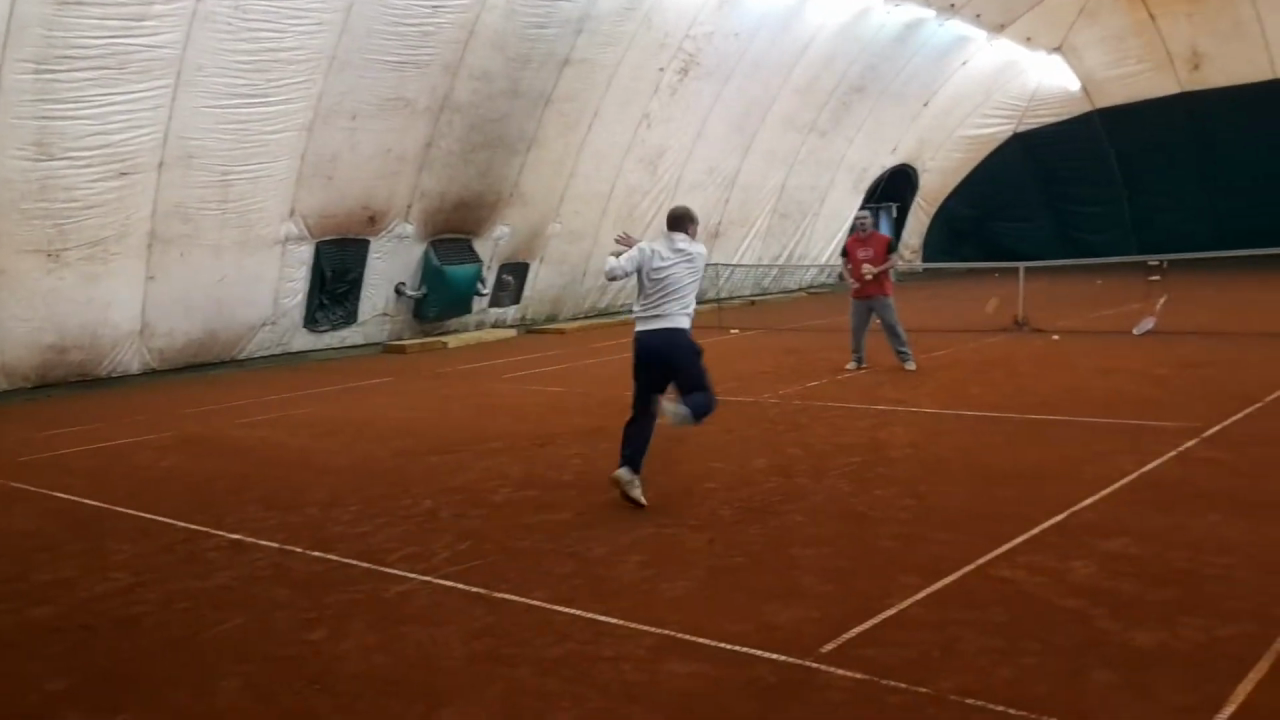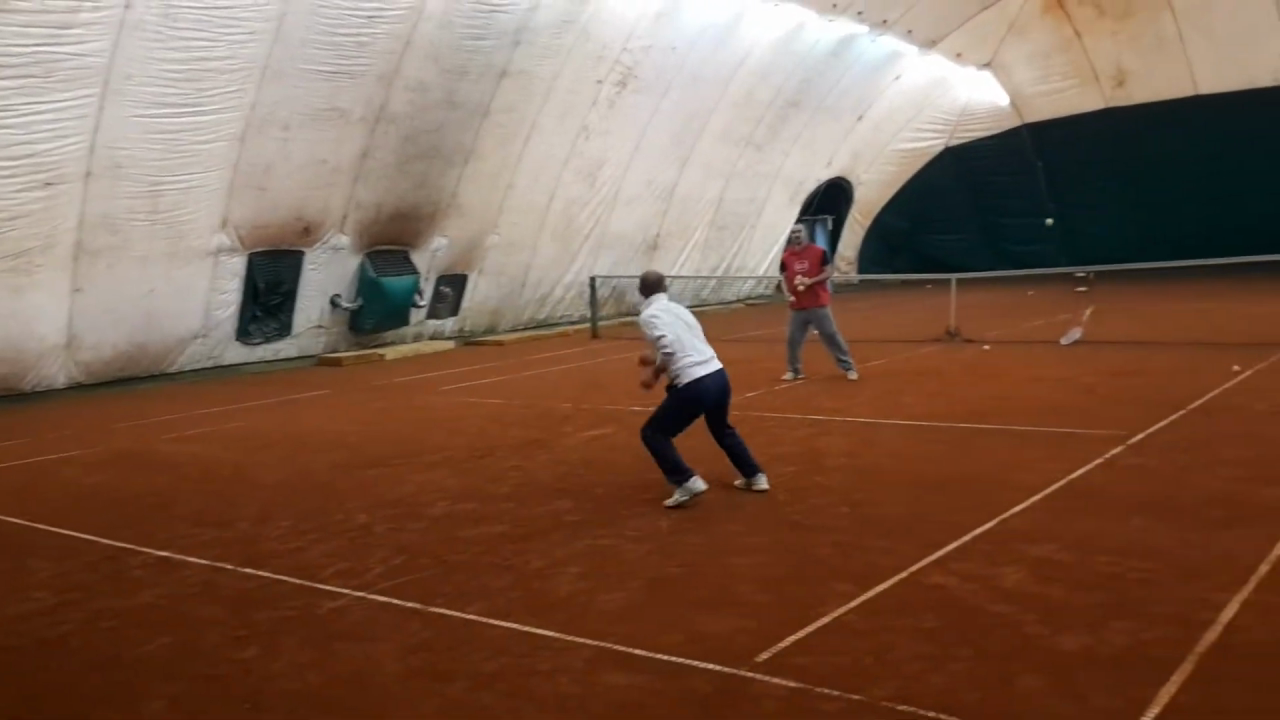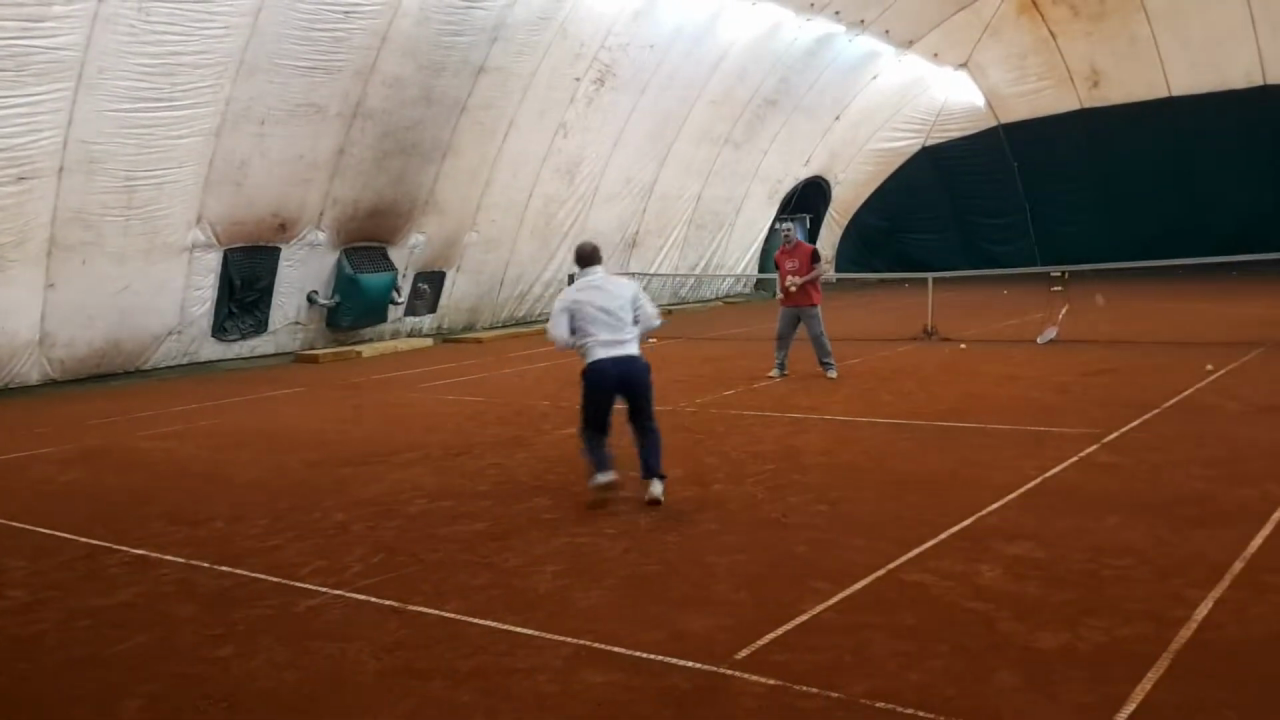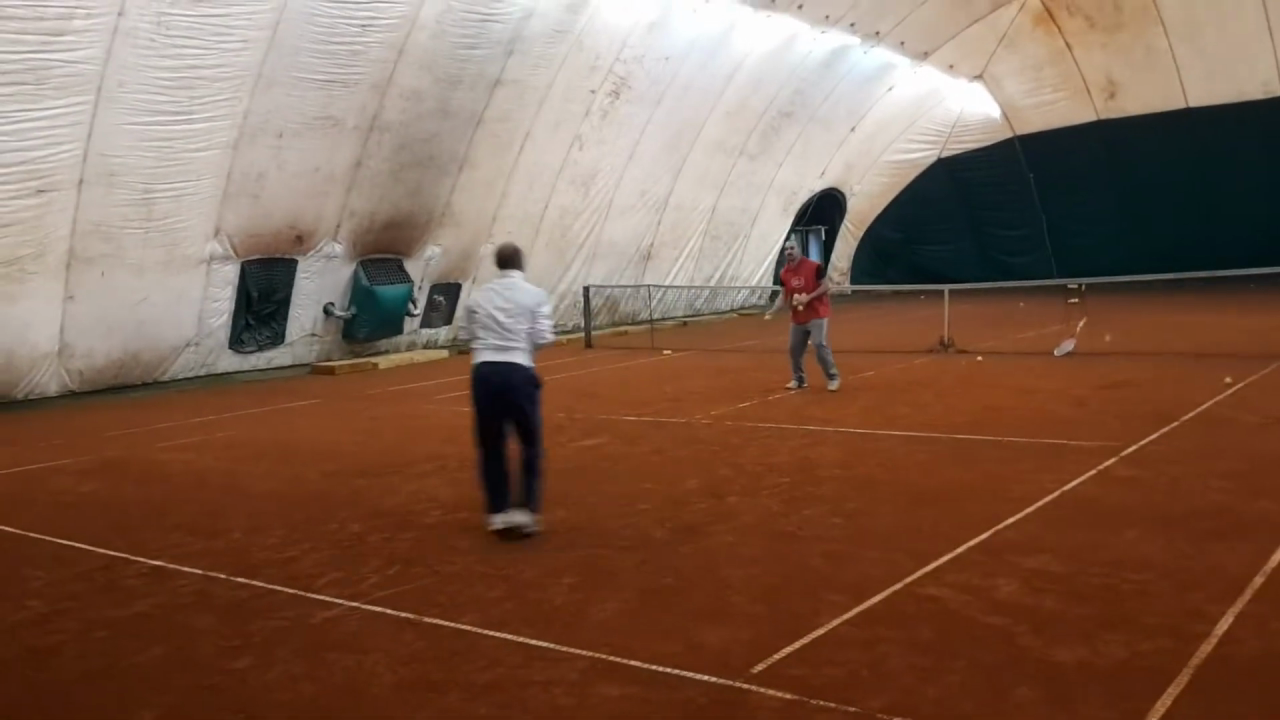
dt=0.4s
person 1, frame 1
left shoulder: (648, 248)
right shoulder: (698, 253)
left elbow: (613, 272)
left wrist: (615, 257)
left hip: (644, 339)
right hip: (675, 339)
left knee: (642, 411)
right knee: (702, 399)
left ankle: (628, 470)
right ankle: (677, 409)
person 1, frame 2
left shoulder: (649, 315)
right shoulder: (679, 310)
left elbow: (668, 347)
left wrist: (656, 372)
right wrist: (659, 364)
left hip: (694, 387)
right hip: (719, 377)
left knee: (653, 434)
right knee: (722, 430)
left ankle: (687, 482)
right ankle: (755, 476)
person 1, frame 3
left shoulder: (568, 296)
right shoulder: (627, 285)
left elbow: (558, 338)
right elbow: (652, 320)
left hip: (598, 369)
right hip: (632, 364)
left knee: (594, 430)
right knee: (645, 426)
left ankle: (603, 471)
right ankle: (654, 482)
person 1, frame 4
left shoulder: (478, 294)
right shoulder: (536, 295)
left elbow: (466, 335)
right elbow: (544, 338)
left hip: (484, 372)
right hip: (518, 373)
left knee: (490, 448)
right knee: (531, 445)
left ankle: (498, 513)
right ankle: (524, 511)
